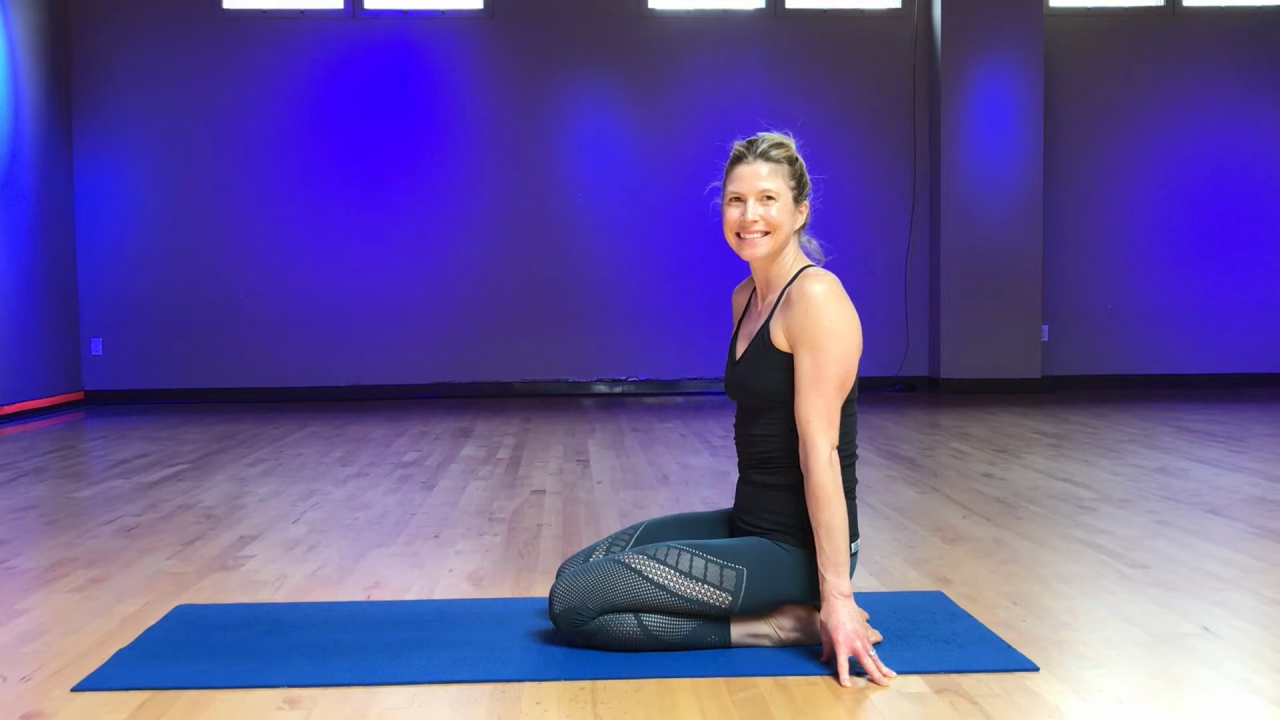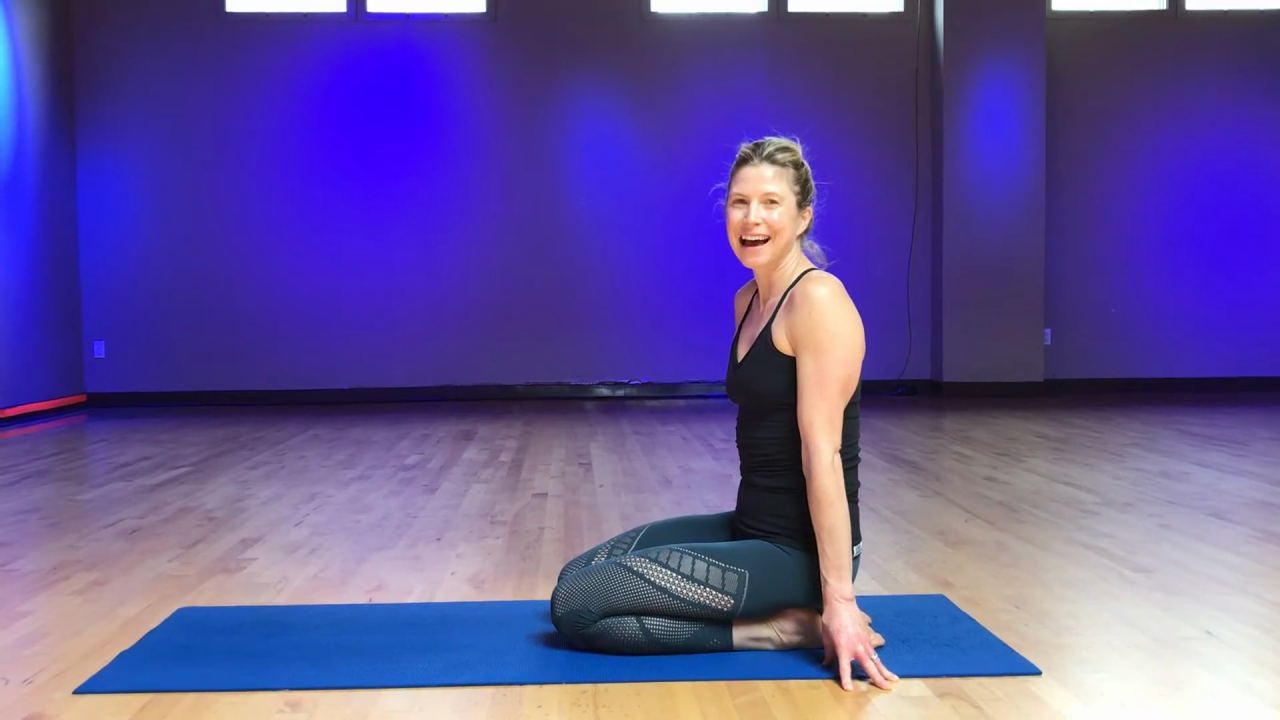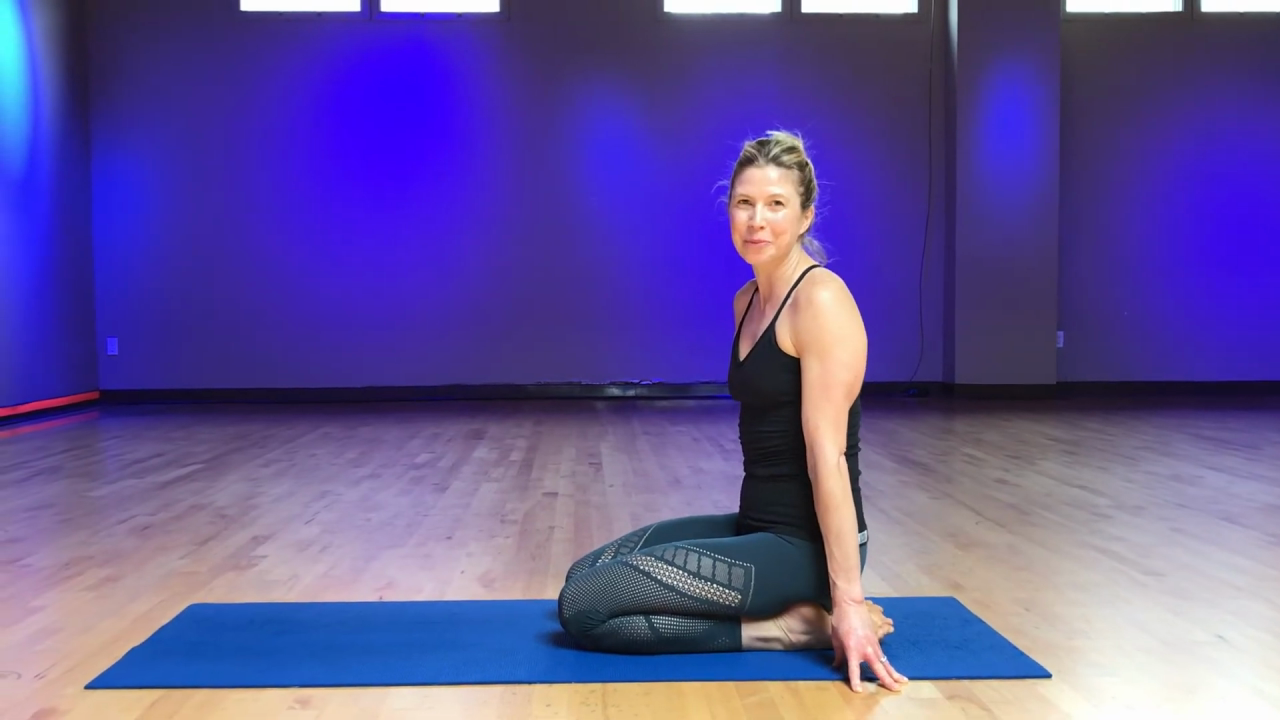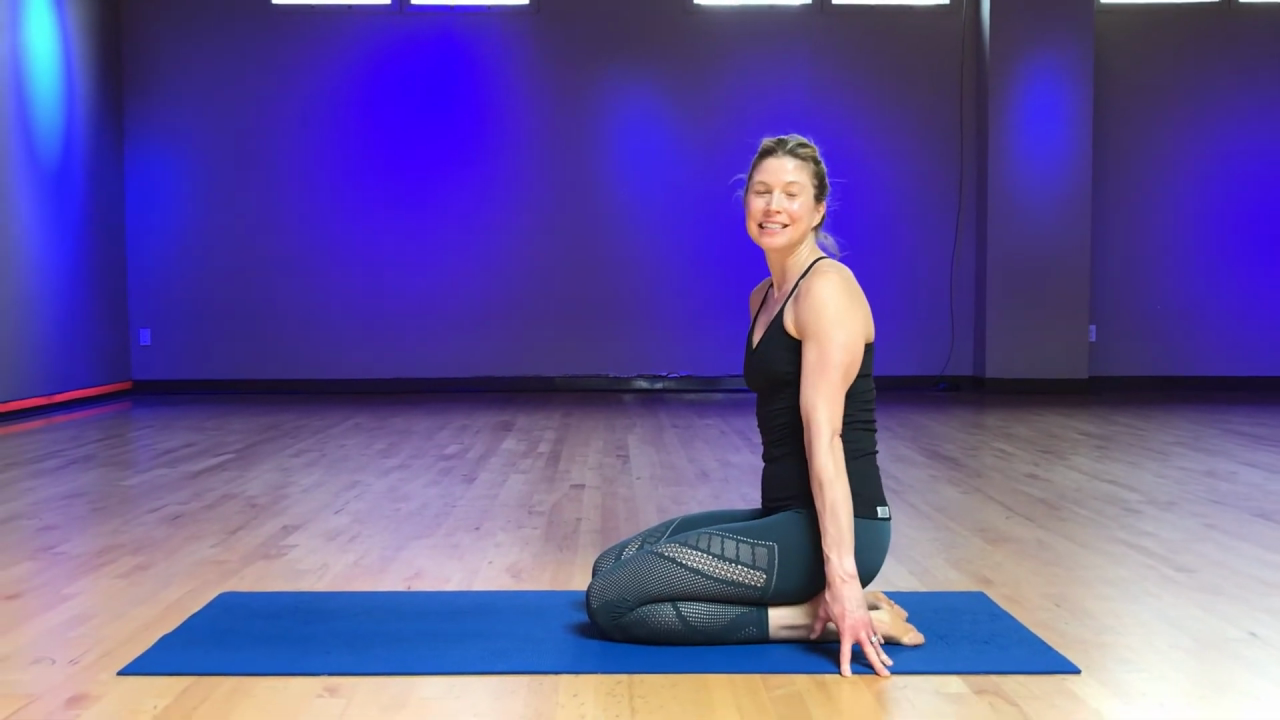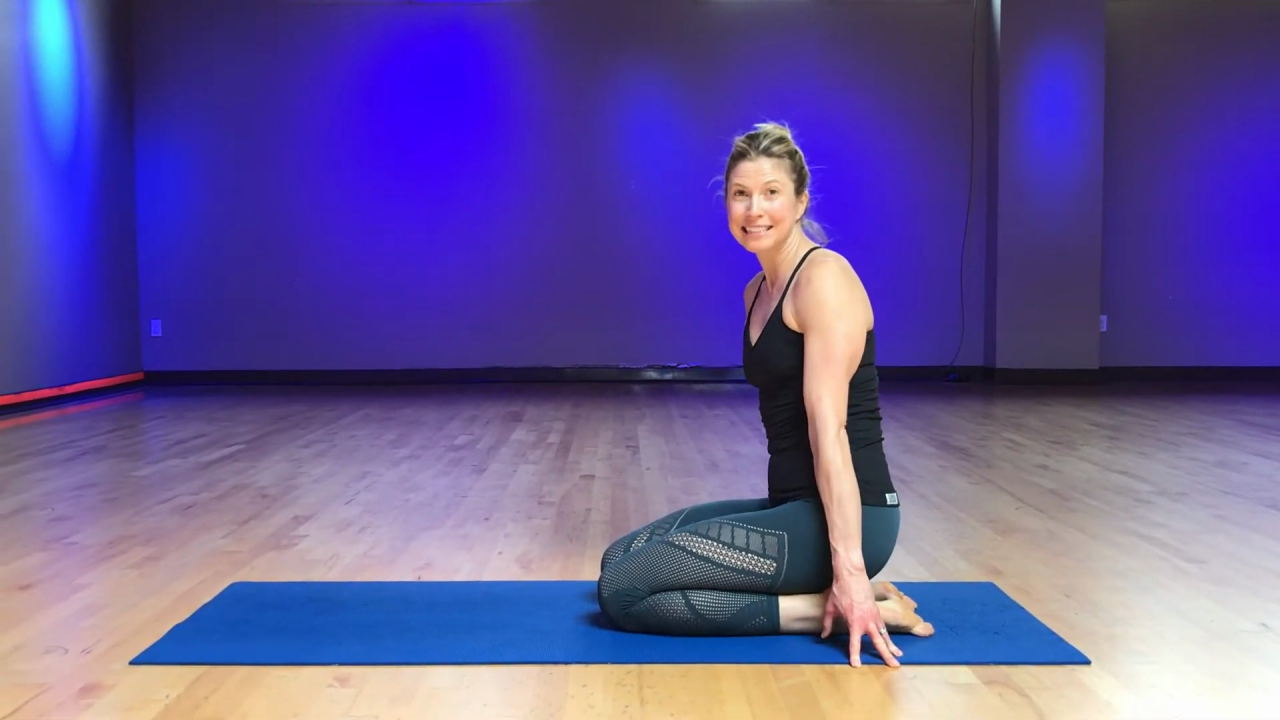
dt=1s
person 1, frame 1
left shoulder: (814, 296)
right shoulder: (745, 297)
left elbow: (820, 449)
left wrist: (836, 593)
left hip: (795, 543)
right hip: (750, 523)
left knee: (574, 601)
right knee: (575, 573)
left ankle: (785, 621)
right ankle: (777, 613)
person 1, frame 2
left shoulder: (817, 299)
right shoulder: (747, 299)
left elbow: (822, 451)
left wrist: (838, 596)
left hip: (796, 547)
right hip: (751, 526)
left knee: (576, 604)
right knee: (577, 576)
left ankle: (789, 625)
right ankle: (784, 616)
person 1, frame 3
left shoulder: (820, 300)
right shoulder: (747, 300)
left elbow: (828, 455)
left wrist: (847, 599)
left hip: (801, 545)
right hip: (759, 525)
left knee: (582, 605)
right knee: (584, 576)
left ankle: (790, 624)
right ankle: (785, 611)
person 1, frame 4
left shoulder: (827, 286)
right shoulder: (763, 295)
left elbow: (825, 437)
left wrist: (841, 575)
left hip: (832, 526)
right hip: (790, 515)
left knee: (610, 599)
right knee: (611, 567)
left ankle: (819, 615)
right ankle: (816, 603)
person 1, frame 5
left shoulder: (824, 278)
right shoulder: (757, 290)
left elbow: (829, 428)
left wrist: (847, 567)
left hip: (841, 515)
right hip: (796, 506)
left knee: (623, 589)
right knee: (620, 558)
left ankle: (834, 603)
right ankle: (825, 592)
